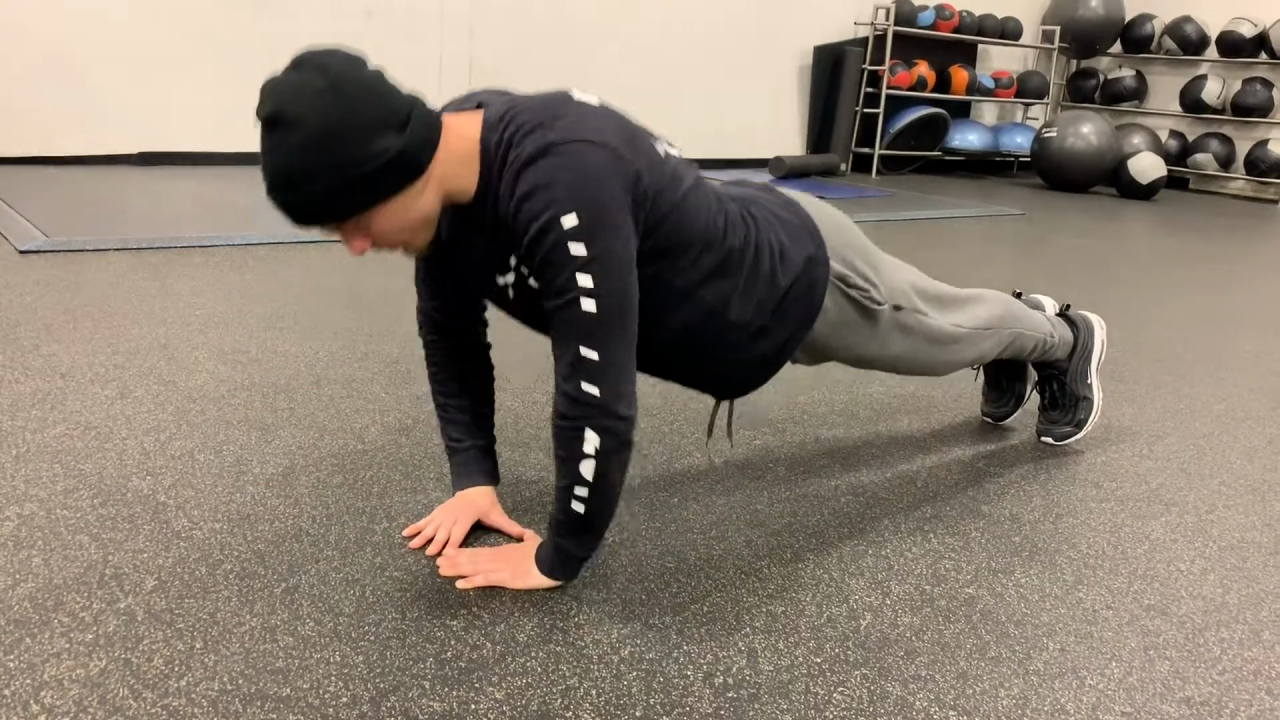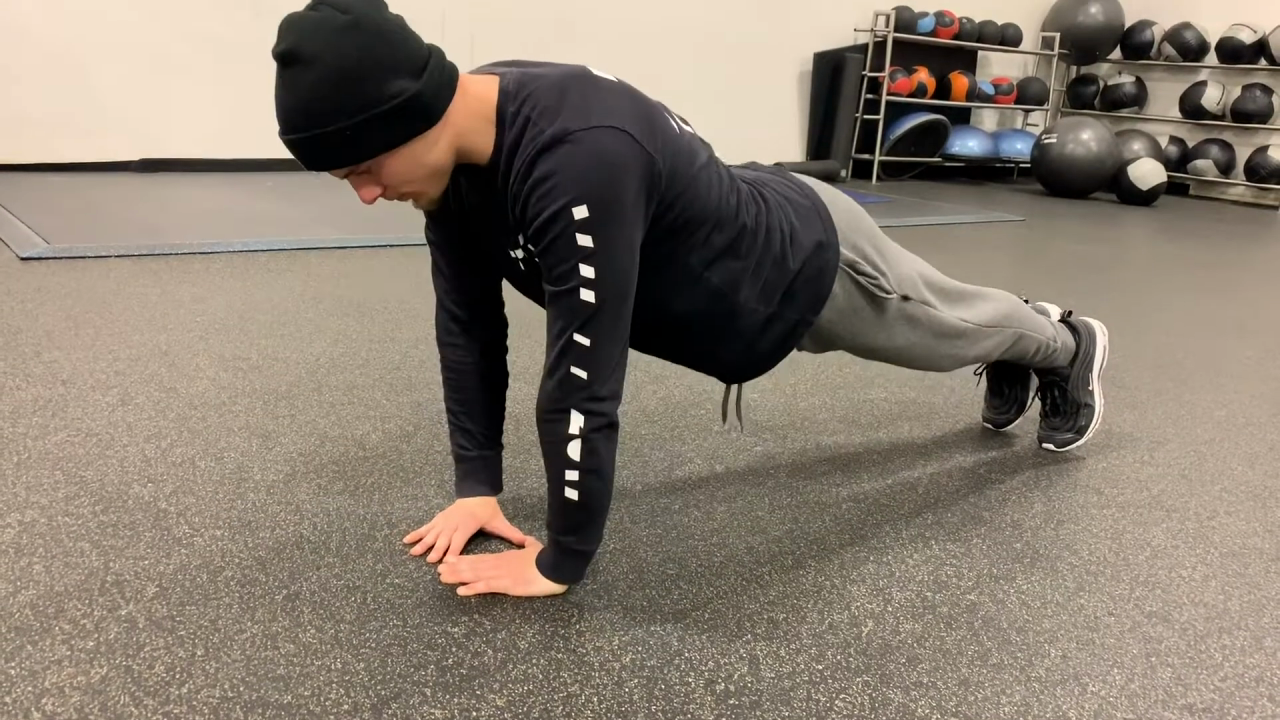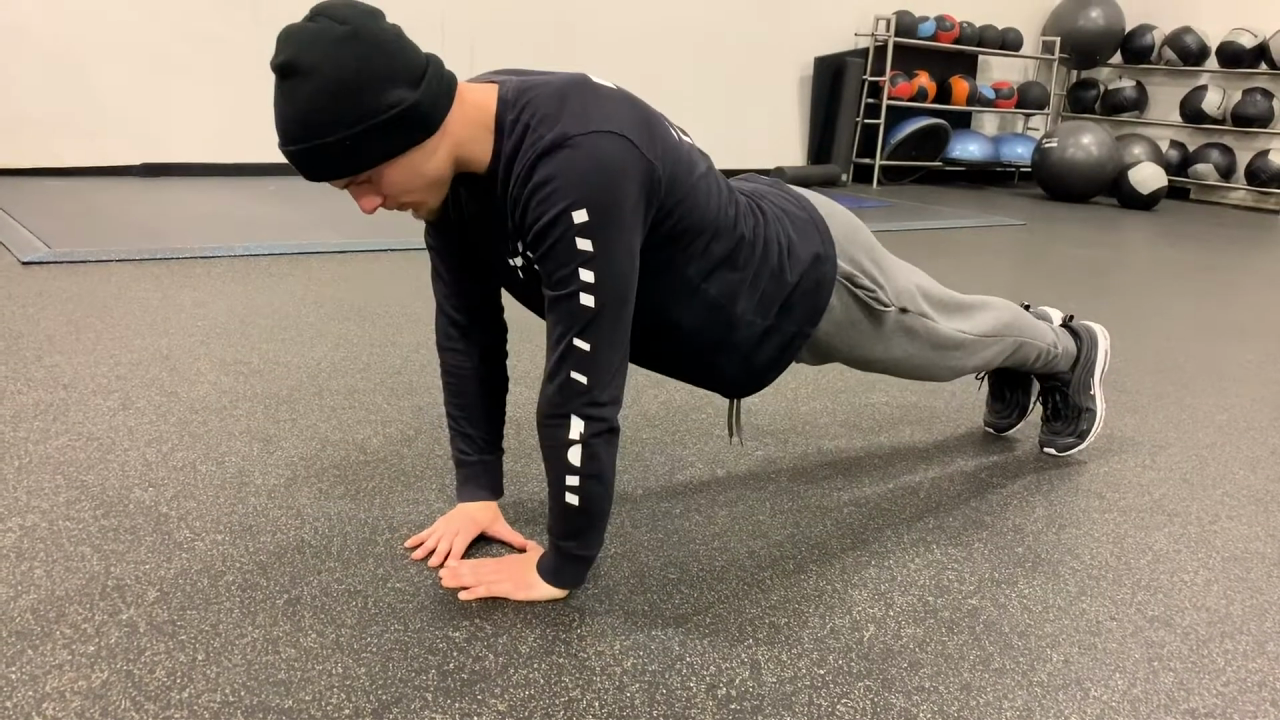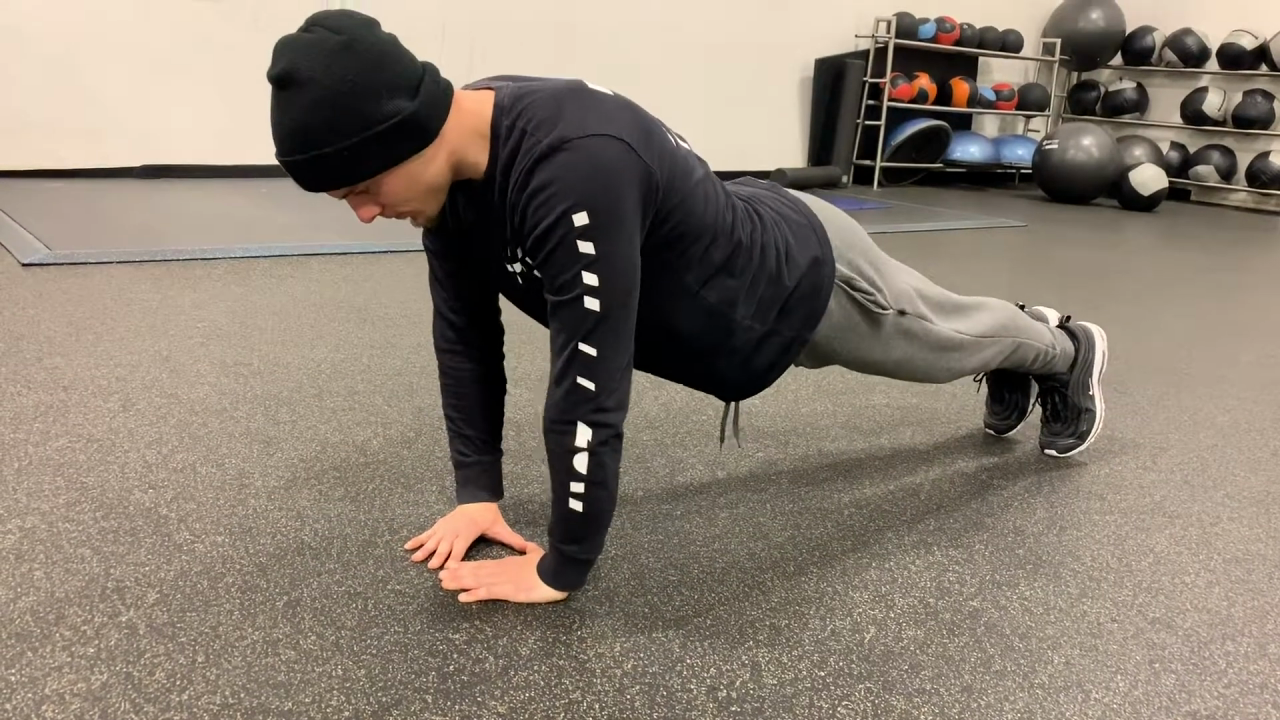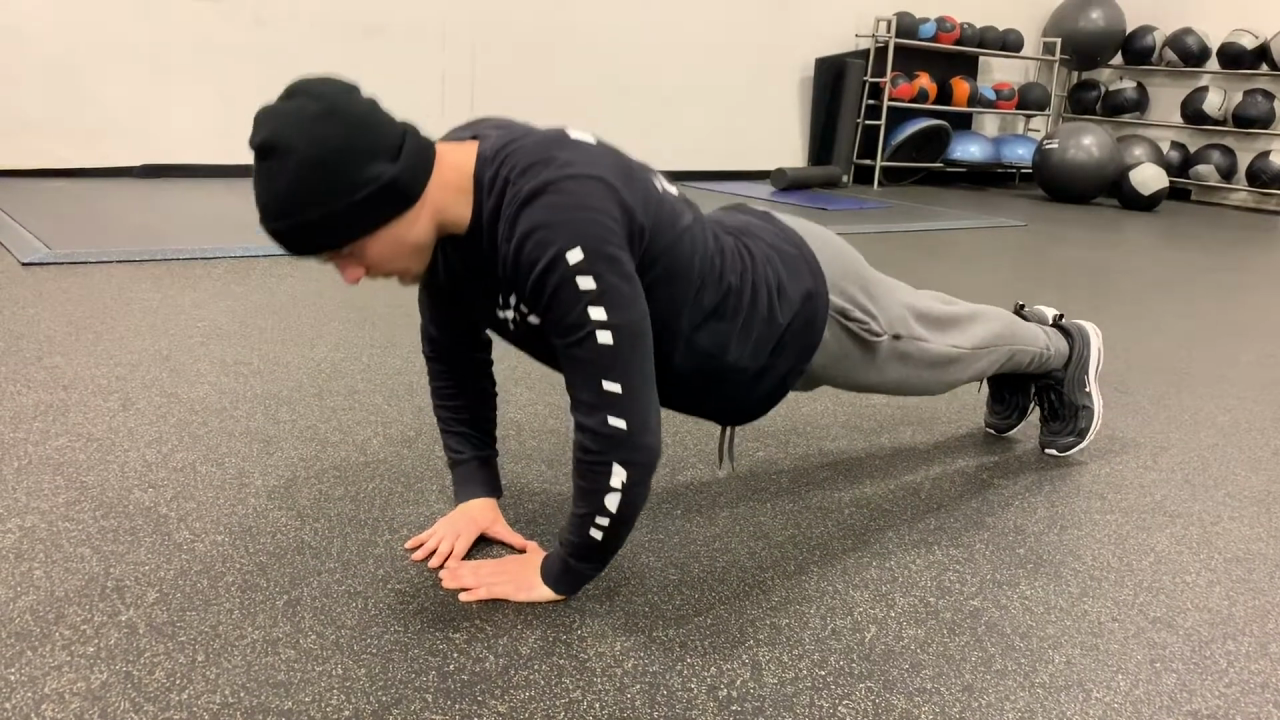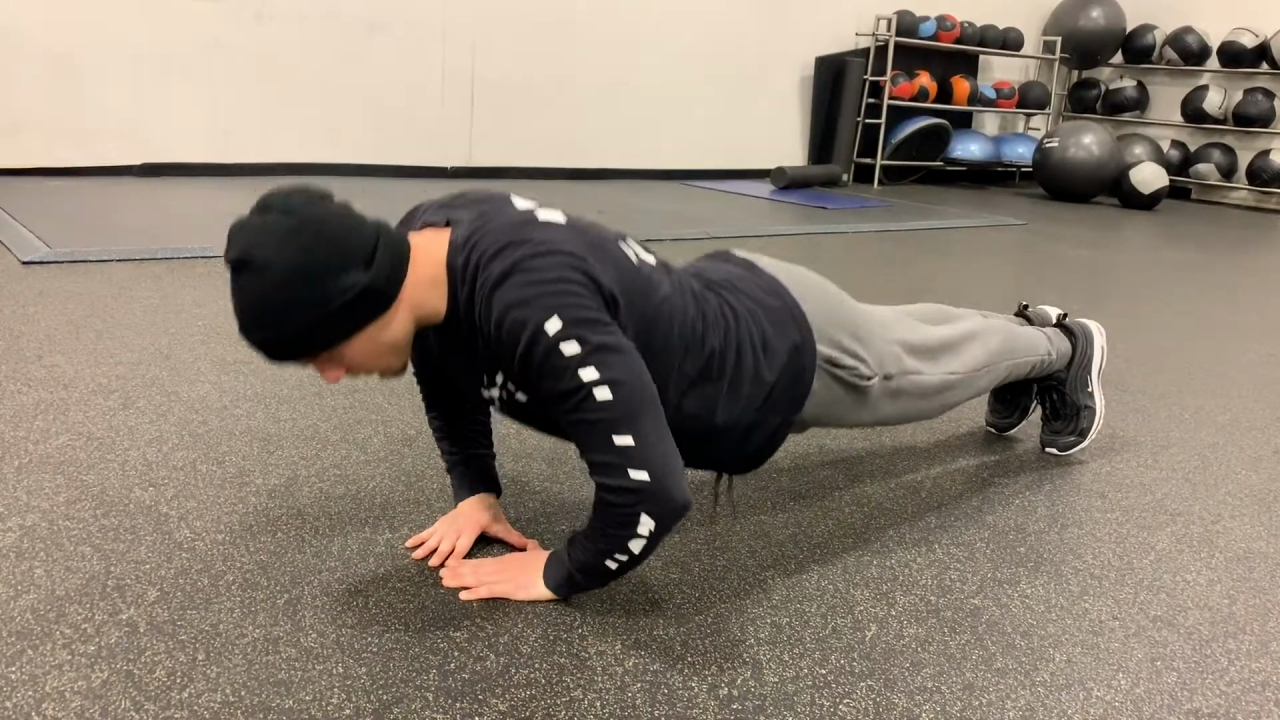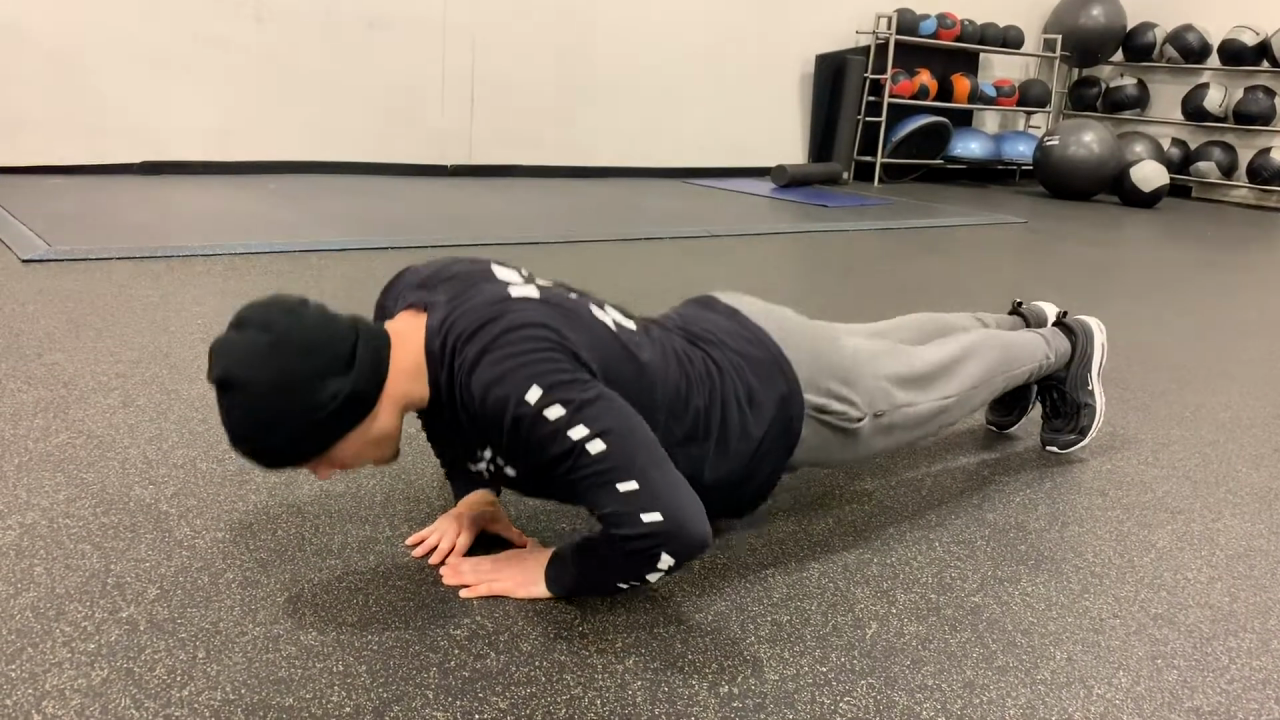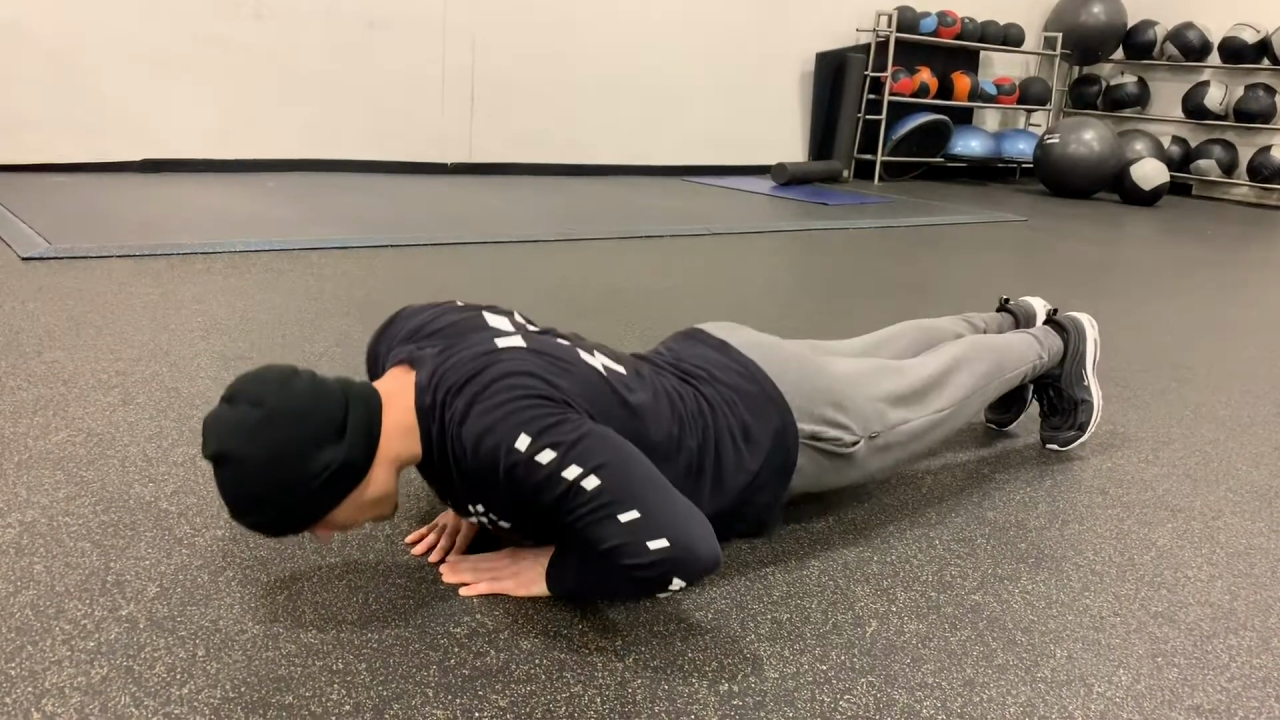
dt=0.2s
person 1, frame 1
left shoulder: (564, 181)
right shoulder: (444, 164)
left elbow: (598, 397)
right elbow: (450, 333)
left wrist: (558, 558)
right wrist: (475, 480)
left hip: (798, 278)
right hip: (733, 257)
left knee: (942, 336)
left ankle: (1061, 341)
right ankle: (1021, 329)
person 1, frame 2
left shoulder: (581, 154)
right shoulder: (457, 141)
left elbow: (583, 379)
right elbow: (469, 322)
left wrist: (560, 563)
right wrist: (476, 488)
left hip: (806, 262)
right hip: (742, 245)
left knee: (946, 331)
right knee: (942, 337)
left ankle: (1065, 348)
right ankle: (1023, 344)
person 1, frame 3
left shoulder: (580, 161)
right shoulder: (457, 149)
left elbow: (583, 385)
right elbow: (468, 330)
left wrist: (561, 567)
right wrist: (478, 492)
left hip: (803, 274)
right hip: (736, 259)
left knee: (945, 340)
right knee: (942, 342)
left ankle: (1067, 352)
right ankle: (1028, 340)
person 1, frame 4
left shoulder: (575, 170)
right shoulder: (454, 155)
left elbow: (591, 388)
right elbow: (466, 333)
left wrist: (560, 568)
right wrist: (478, 493)
left hip: (802, 278)
right hip: (738, 252)
left knee: (946, 337)
left ankle: (1063, 352)
right ankle: (1024, 340)
person 1, frame 5
left shoulder: (559, 224)
right shoulder: (444, 192)
left elbow: (624, 433)
right elbow: (454, 347)
left wrist: (558, 573)
right wrist: (477, 490)
left hip: (797, 306)
right hip: (734, 266)
left knee: (940, 347)
right knee: (936, 340)
left ankle: (1058, 349)
right ankle: (1021, 326)
person 1, frame 6
left shoulder: (535, 305)
right shoulder: (419, 244)
left elbow: (653, 488)
right elbow: (450, 365)
left wrist: (556, 572)
right wrist: (475, 491)
left hip: (785, 353)
right hip: (721, 302)
left knee: (931, 368)
right knee: (900, 331)
left ankle: (1060, 347)
right ankle: (1022, 327)
person 1, frame 7
left shoulder: (517, 383)
right shoulder: (403, 308)
left elbow: (671, 525)
left wrist: (552, 573)
right wrist: (478, 487)
left hip: (776, 398)
right hip: (711, 339)
left knee: (925, 381)
right knee: (889, 346)
left ankle: (1060, 348)
right ankle: (1015, 326)
person 1, frame 8
left shoulder: (504, 432)
right shoulder: (397, 347)
left elbow: (682, 545)
left wrist: (549, 567)
right wrist: (480, 501)
left hip: (770, 428)
right hip: (703, 367)
left knee: (915, 397)
right knee: (873, 359)
left ankle: (1053, 345)
right ankle: (1005, 323)
